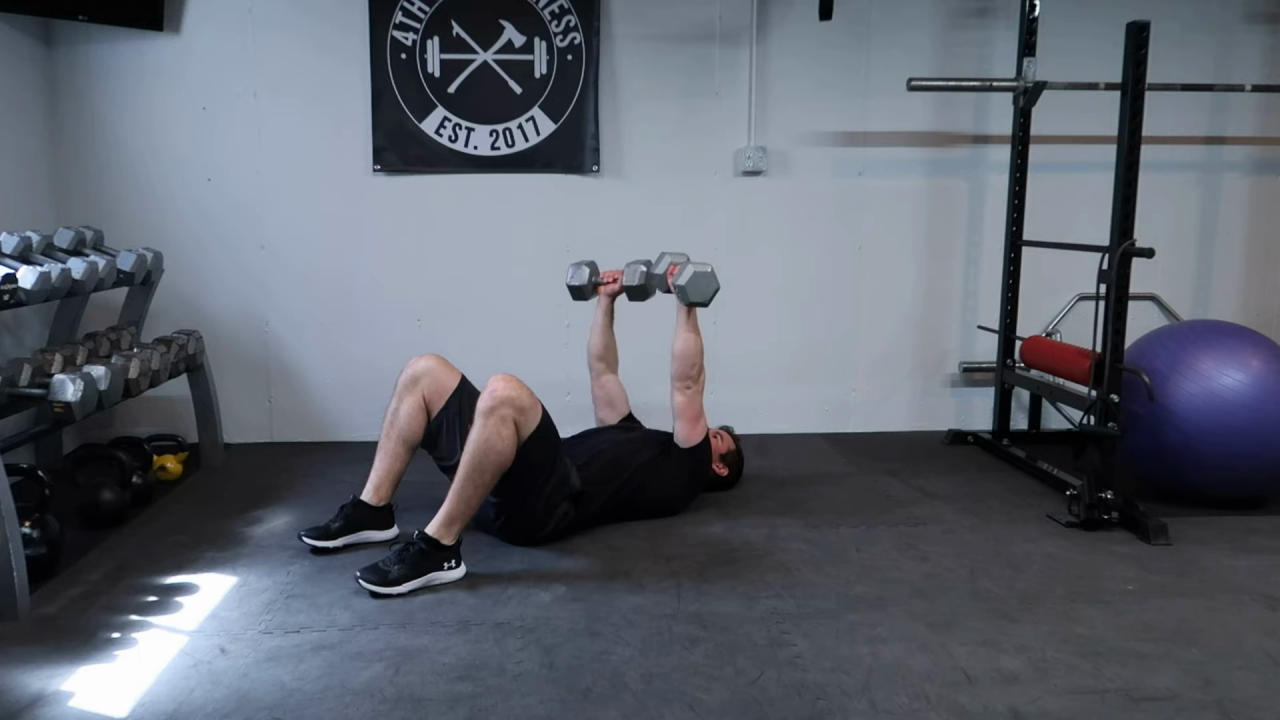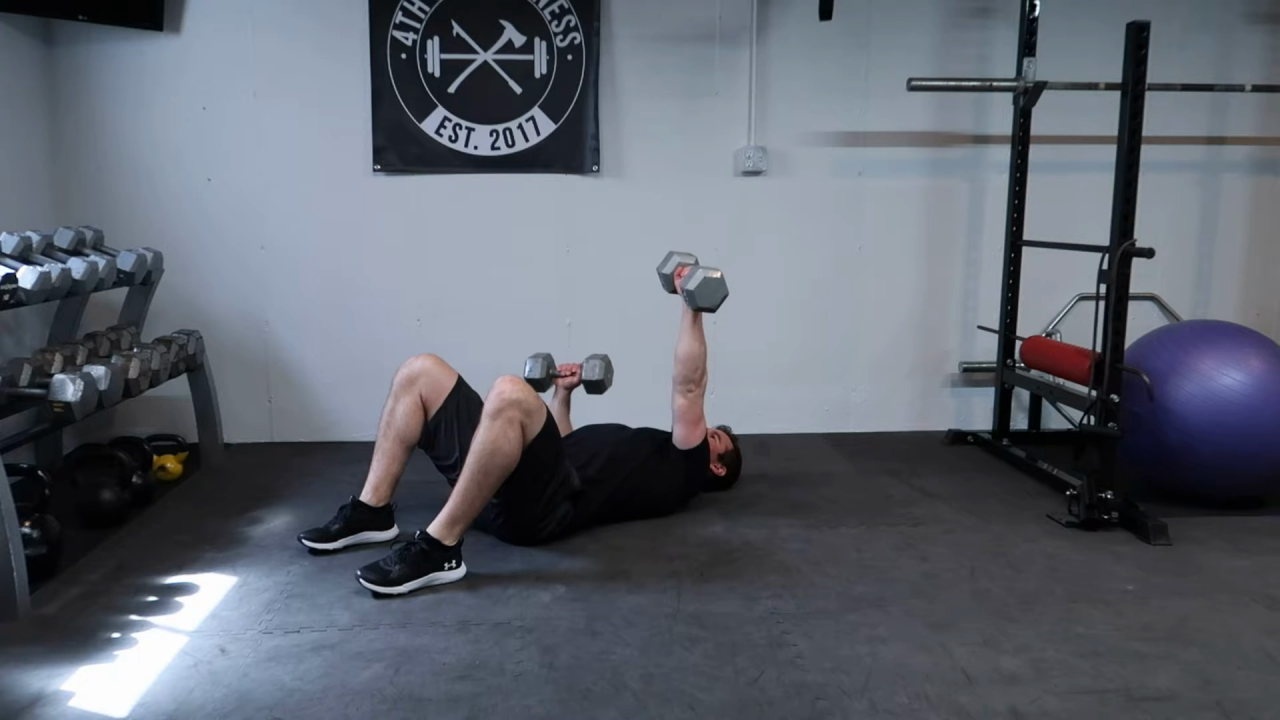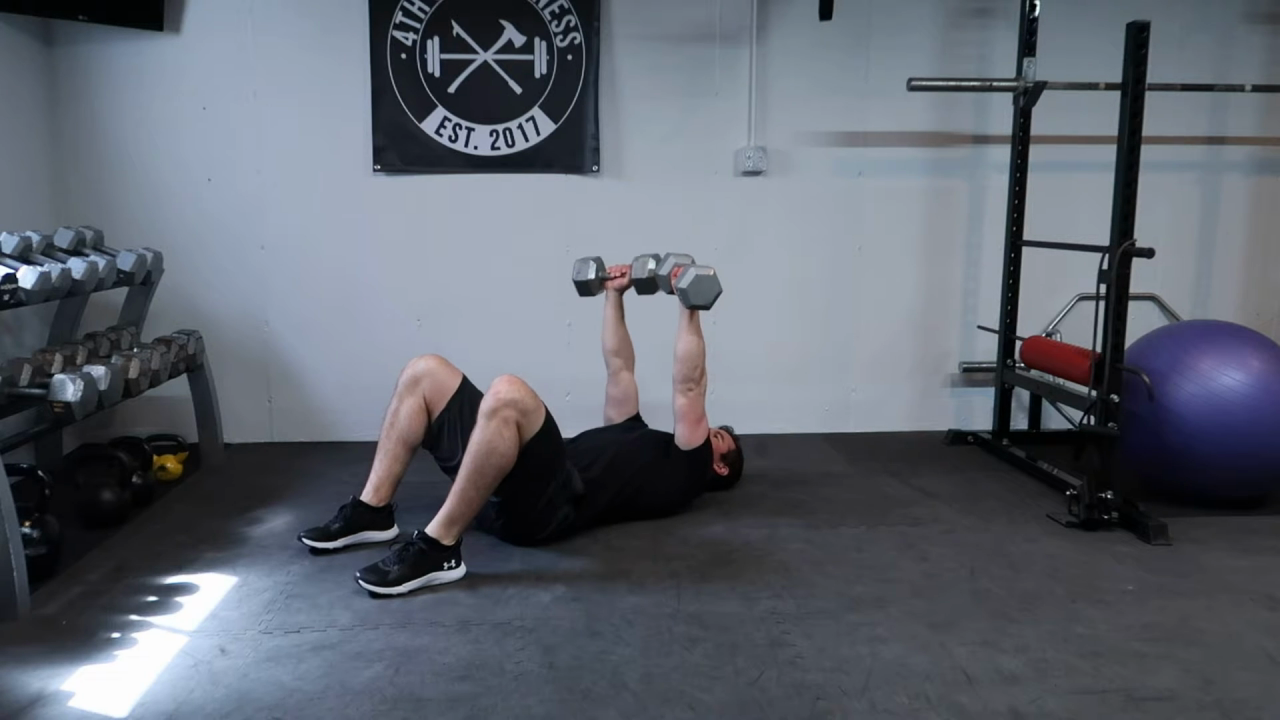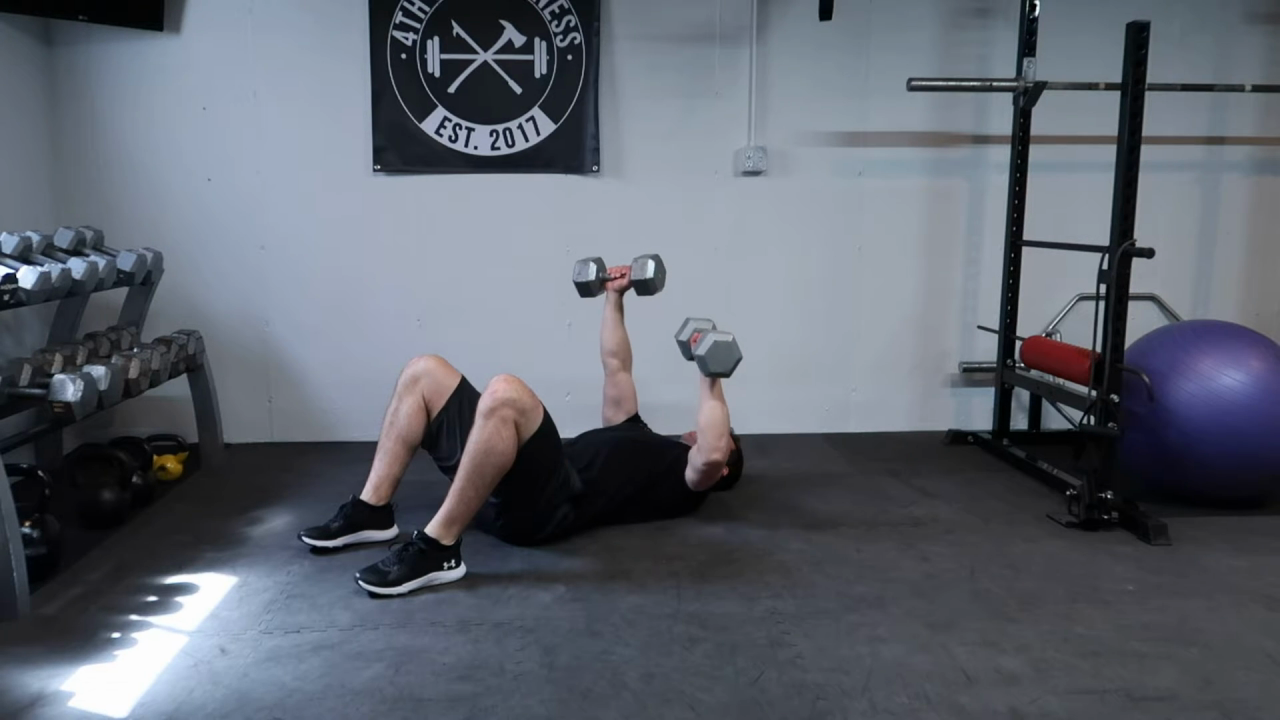
dt=1s
person 1, frame 1
left shoulder: (683, 470)
right shoulder: (639, 441)
left elbow: (687, 386)
right elbow: (604, 373)
left wrist: (686, 306)
right wrist: (606, 302)
left hip: (543, 501)
right hip: (502, 489)
left knee: (503, 391)
right knee: (425, 370)
left ankle: (438, 546)
right ankle: (372, 510)
person 1, frame 2
left shoulder: (683, 469)
right shoulder: (641, 449)
left elbow: (688, 390)
left wrist: (692, 308)
right wrist: (562, 394)
left hip: (544, 502)
right hip: (501, 487)
left knee: (510, 392)
right knee: (421, 371)
left ankle: (438, 547)
right ankle: (371, 510)
person 1, frame 3
left shoulder: (685, 471)
right shoulder: (638, 439)
left elbow: (689, 389)
right elbow: (620, 369)
left wrist: (689, 310)
right wrist: (614, 298)
left hip: (547, 502)
right hip: (501, 489)
left knee: (506, 393)
right knee: (426, 371)
left ankle: (437, 546)
right ankle: (372, 510)
person 1, frame 4
left shoulder: (687, 479)
right shoulder: (640, 438)
left elbow: (709, 455)
right elbow: (617, 367)
left wrist: (710, 381)
right wrist: (615, 298)
left hip: (544, 502)
right hip: (501, 489)
left knee: (504, 392)
right knee: (425, 371)
left ankle: (437, 546)
right ankle: (371, 510)
